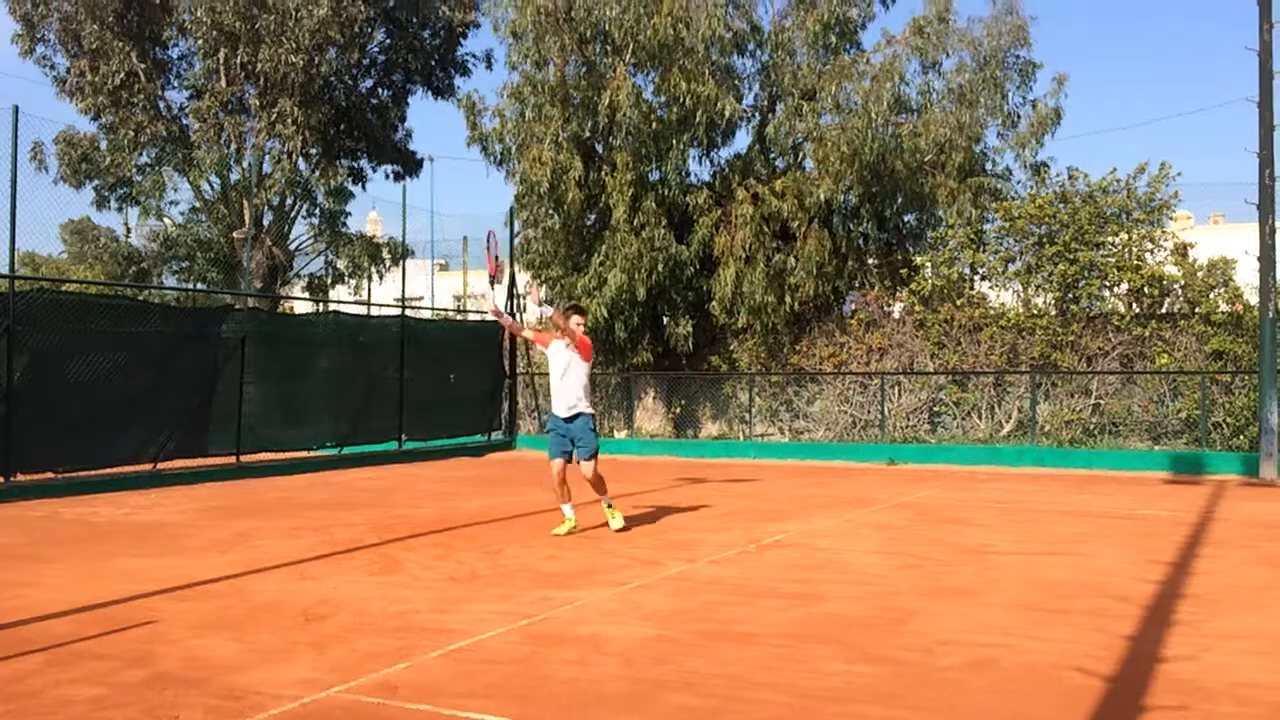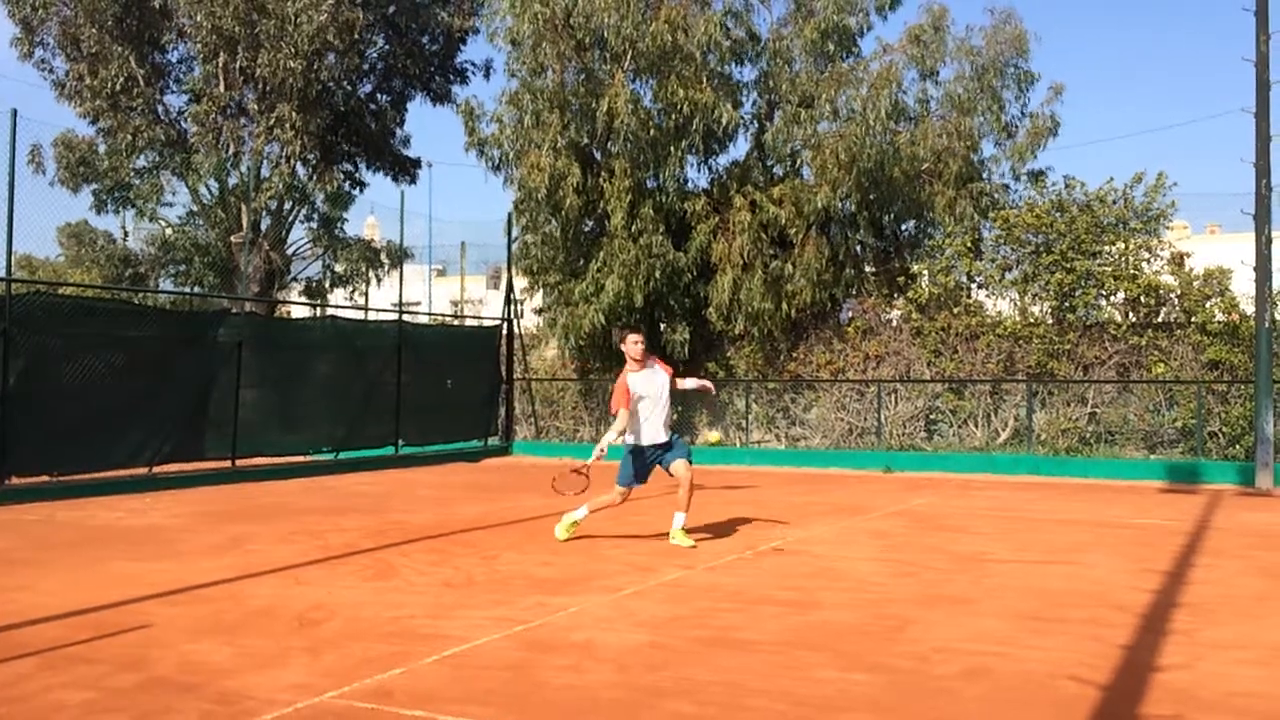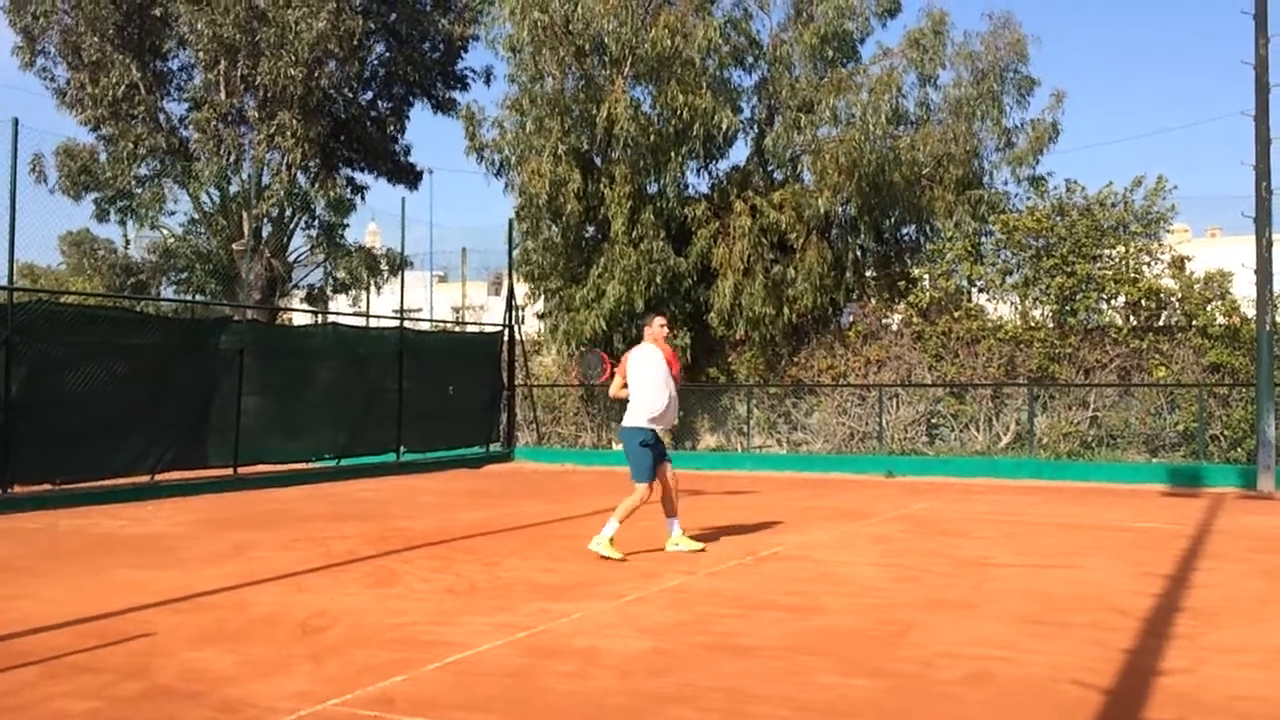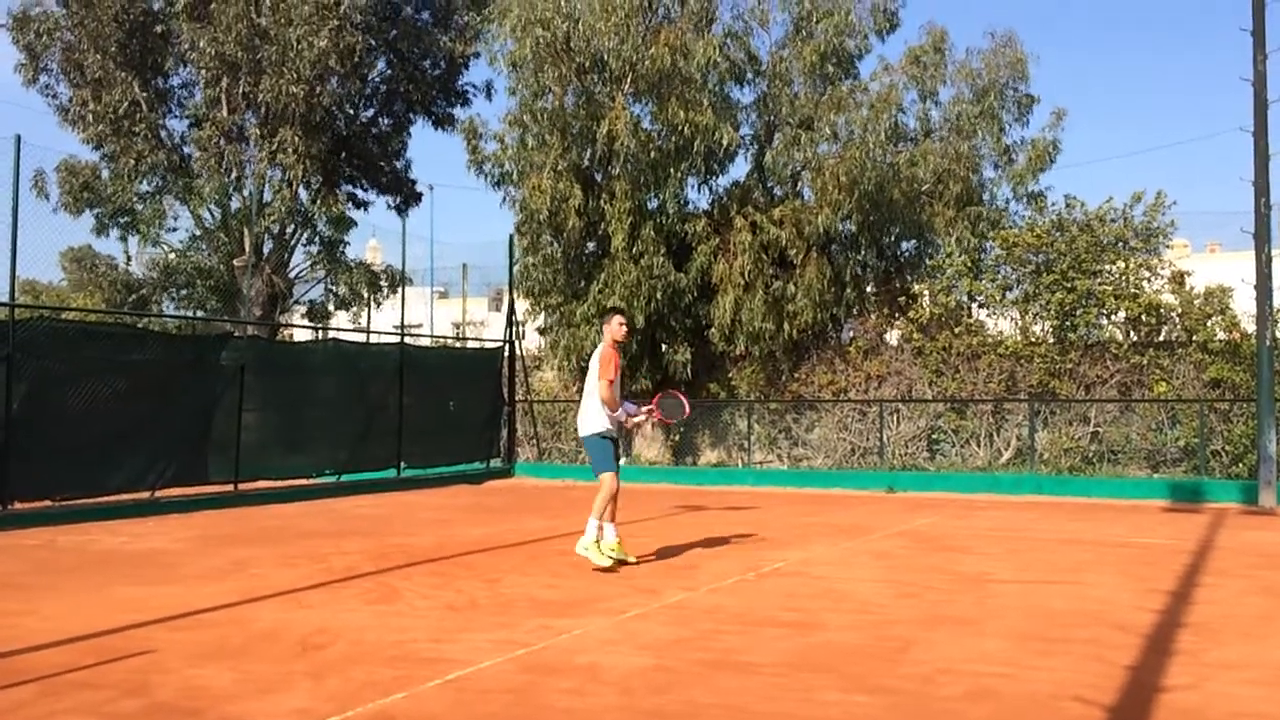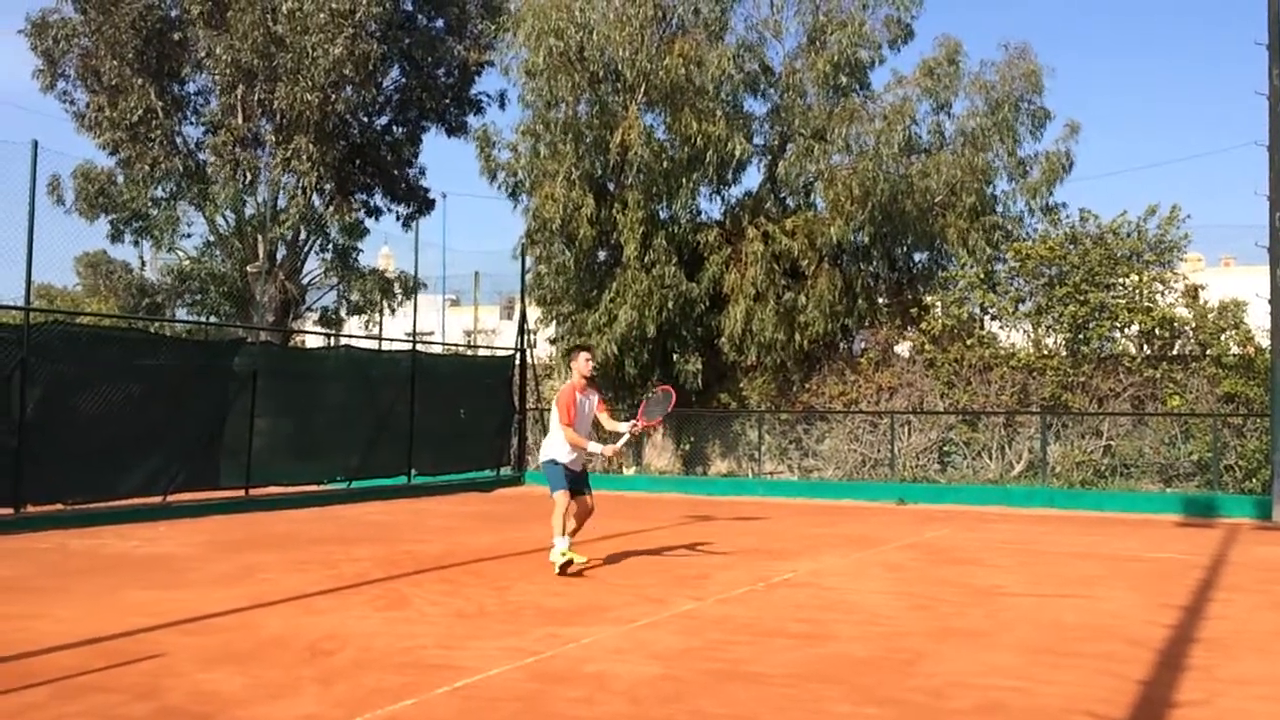
dt=0.5s
person 1, frame 1
left shoulder: (584, 344)
right shoulder: (552, 341)
left elbow: (565, 329)
right elbow: (521, 331)
left wrist: (541, 306)
right wrist: (501, 315)
left hip: (581, 417)
right hip: (558, 419)
left knee: (589, 474)
right knee: (557, 471)
left ankle: (608, 506)
right ankle: (570, 519)
person 1, frame 2
left shoulder: (655, 363)
right shoulder: (624, 382)
left elbow: (673, 381)
right elbow: (623, 420)
left wrist: (698, 382)
right wrist: (606, 439)
left hip: (665, 438)
right hip: (640, 444)
left knee: (685, 475)
right knee: (619, 495)
left ankle: (677, 531)
right ankle: (572, 519)
person 1, frame 3
left shoulder: (630, 355)
right shoulder: (664, 353)
left elbow: (614, 391)
right elbow: (673, 380)
left hip: (648, 432)
right hip: (638, 431)
left knee: (668, 480)
right knee: (643, 492)
left ankle: (676, 537)
right ankle: (602, 539)
person 1, frame 4
left shoulder: (608, 355)
right shoulder: (608, 353)
right elbow: (605, 393)
left wrist: (637, 409)
right wrist: (624, 417)
left hip: (606, 430)
right hip: (596, 430)
left knee: (613, 487)
right knee: (609, 485)
left ankle: (610, 544)
right ankle: (589, 541)
person 1, frame 5
left shoulder: (593, 393)
right shoulder: (566, 394)
left elbow: (607, 421)
right elbow: (569, 436)
left wrist: (627, 426)
right wrist: (600, 448)
left hip: (575, 461)
right hip: (554, 457)
left knee: (587, 507)
right knee: (563, 501)
left ankle: (562, 547)
right ankle: (560, 553)
